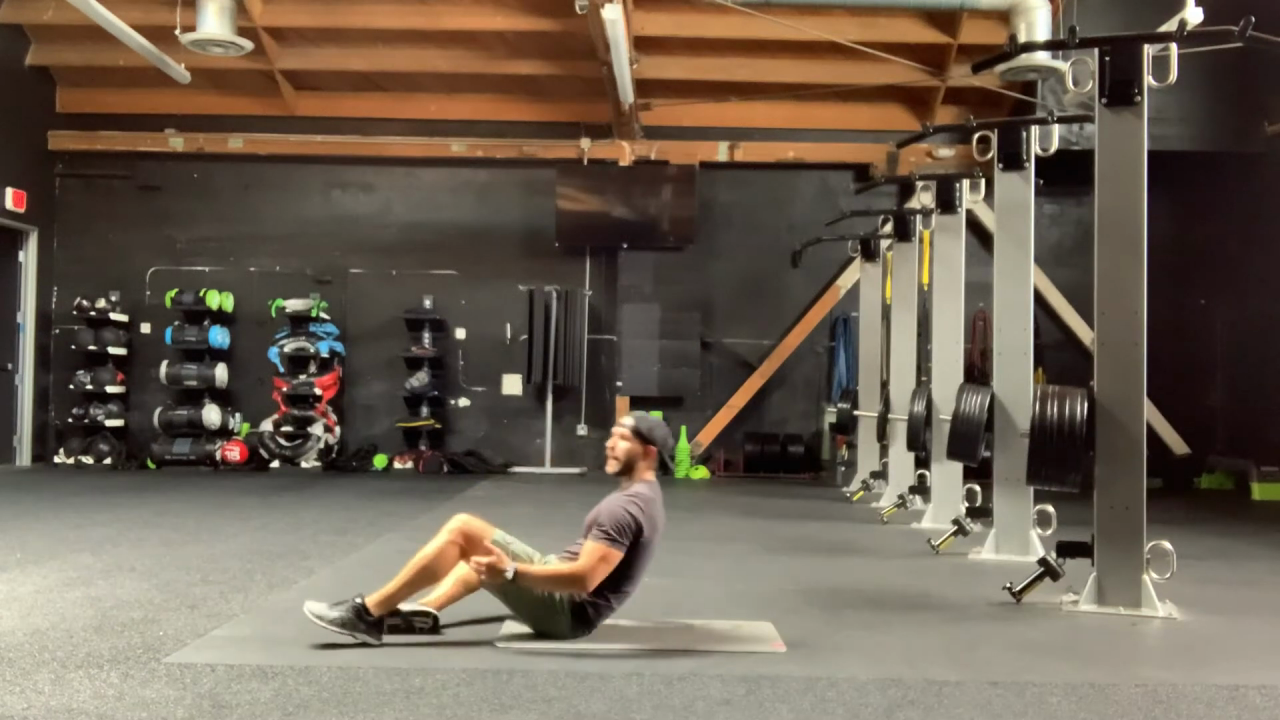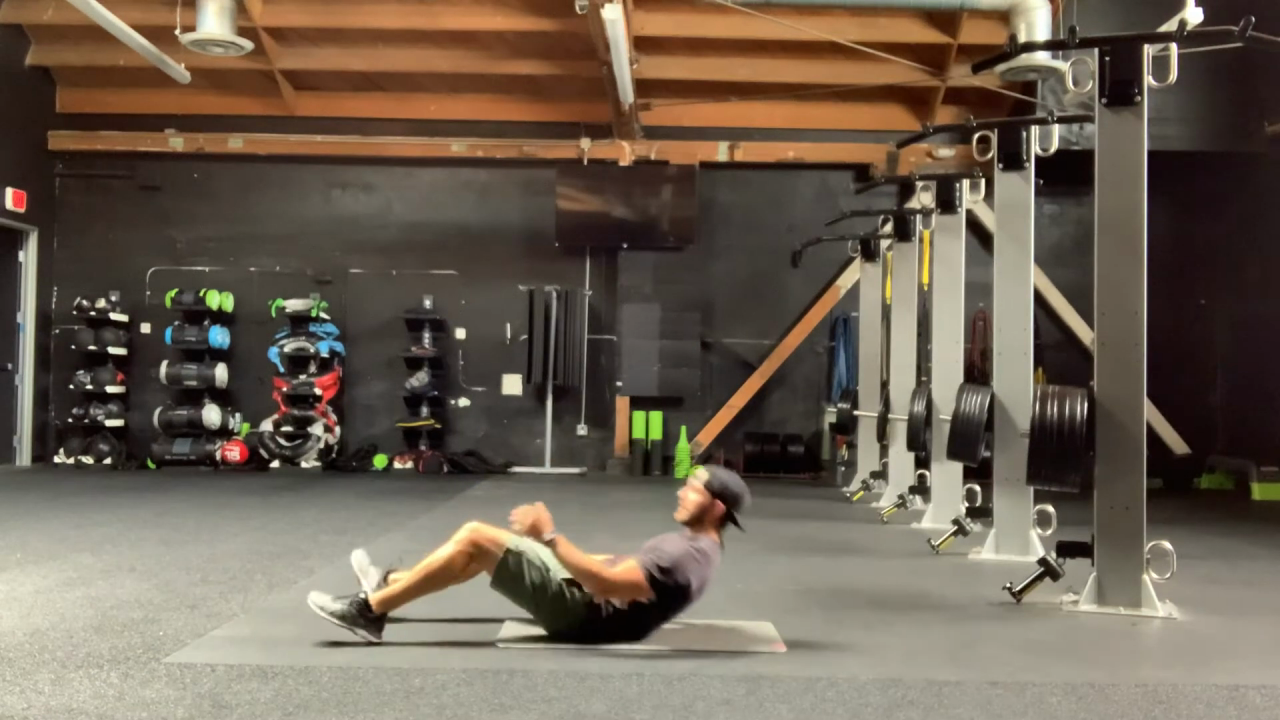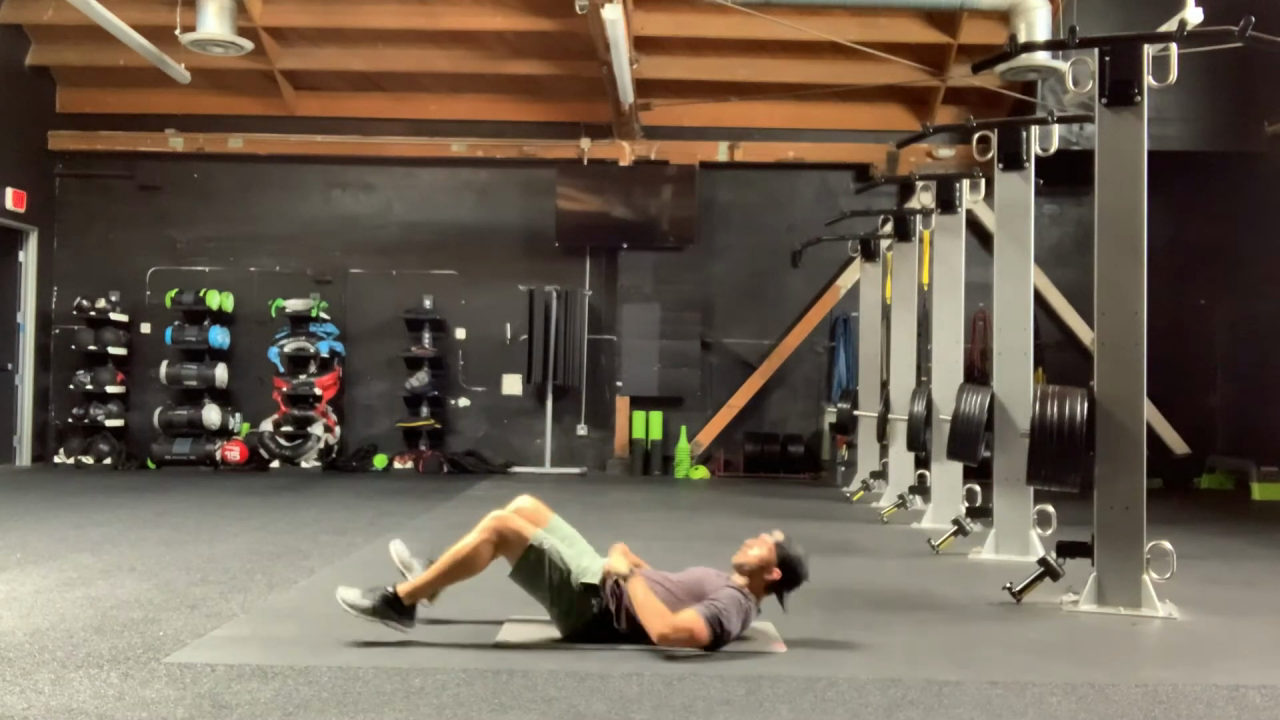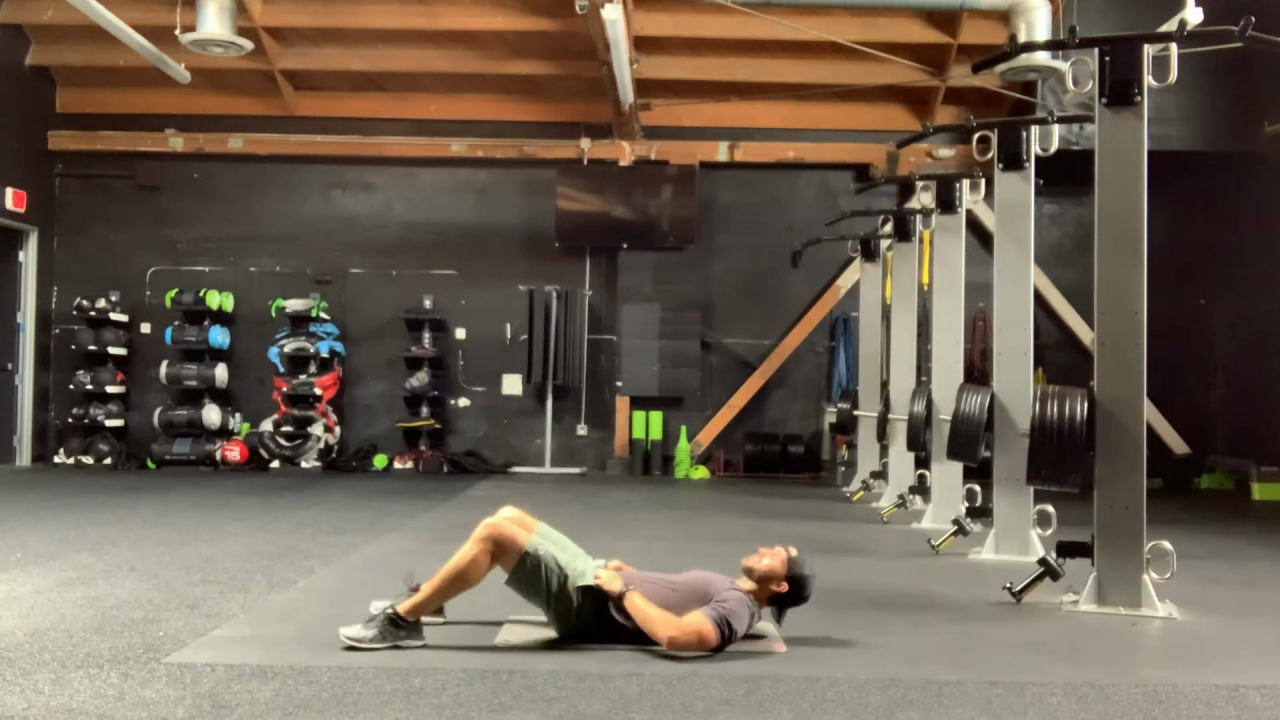
dt=0.3s
person 1, frame 1
left shoulder: (627, 506)
right shoulder: (641, 498)
left elbow: (584, 578)
left wrist: (510, 571)
left hip: (566, 610)
right hip: (566, 604)
left knee: (461, 529)
right knee: (483, 549)
left ankle: (369, 615)
right ankle: (424, 612)
person 1, frame 2
left shoulder: (686, 556)
right shoulder: (696, 545)
left elbow: (606, 586)
left wrist: (550, 536)
right wrist: (555, 545)
left hip: (582, 611)
right hip: (580, 590)
left knee: (474, 538)
right knee: (487, 549)
left ankle: (369, 613)
right ankle: (387, 584)
person 1, frame 3
left shoulder: (731, 609)
right shoulder: (727, 586)
left elbow: (665, 630)
left wrist: (629, 573)
right wrist: (638, 566)
left hip: (590, 606)
right hip: (597, 577)
left knee: (495, 525)
right knee: (522, 506)
left ankle: (398, 603)
right ankle: (427, 578)
person 1, frame 4
left shoulder: (736, 609)
right shoulder: (730, 590)
left elbow: (675, 635)
left wrist: (624, 591)
right wrist: (627, 573)
left hip: (587, 606)
right hip: (593, 577)
left knee: (491, 532)
right knee: (508, 516)
left ankle: (401, 621)
right ankle: (426, 600)
